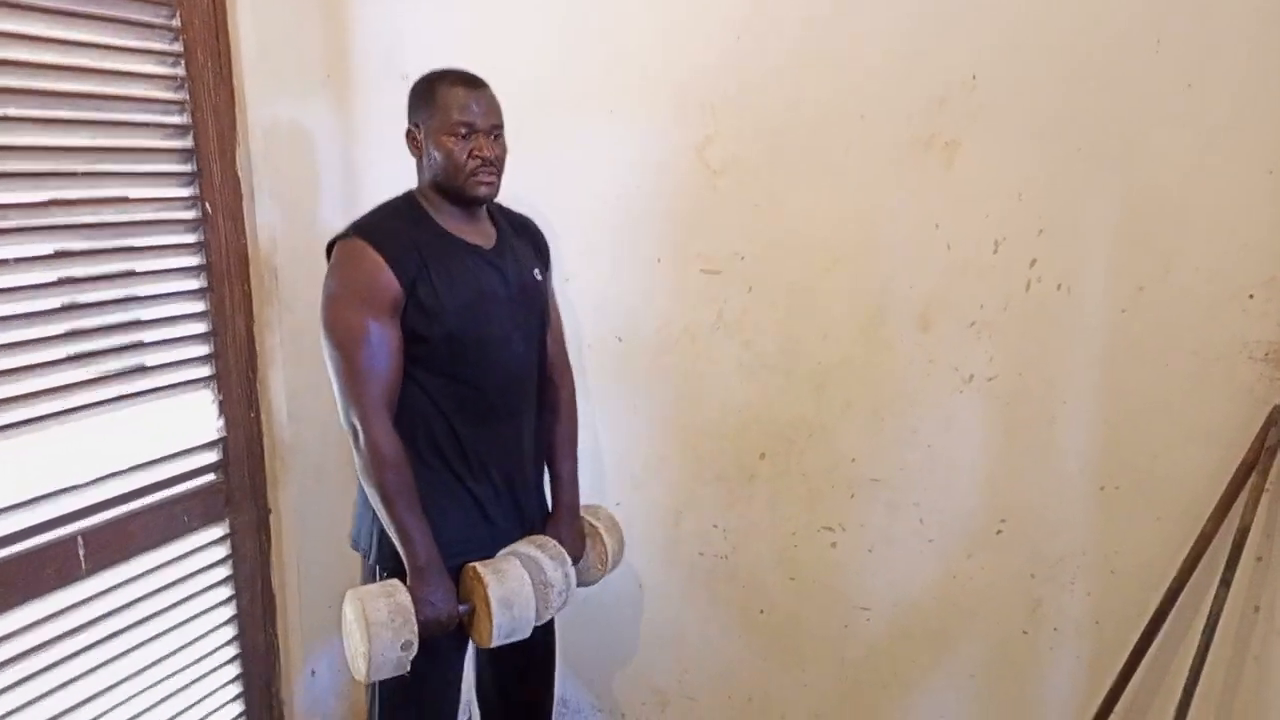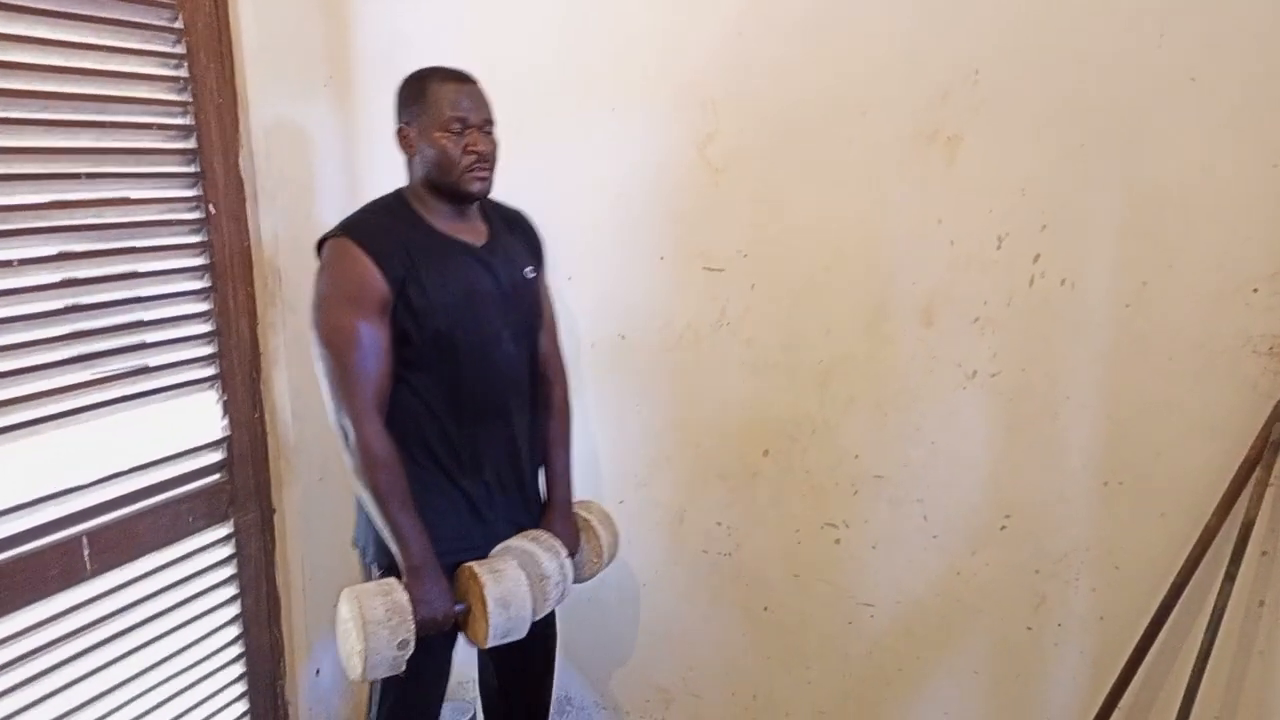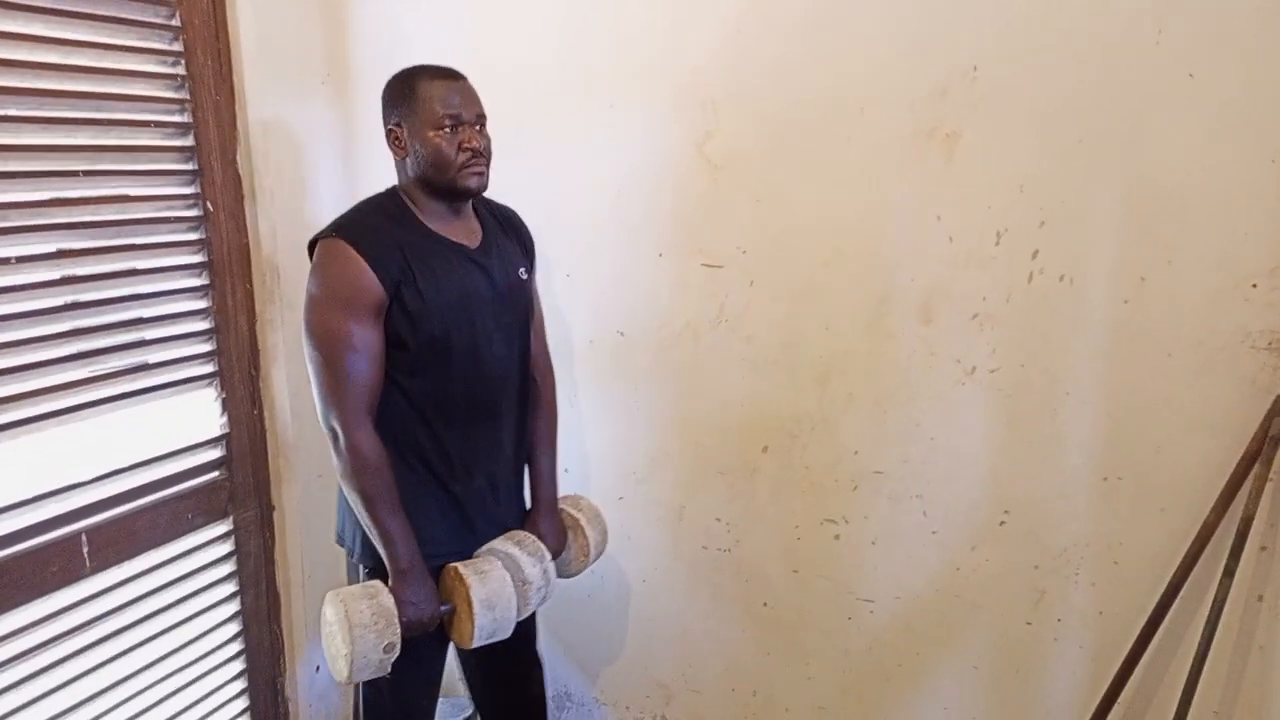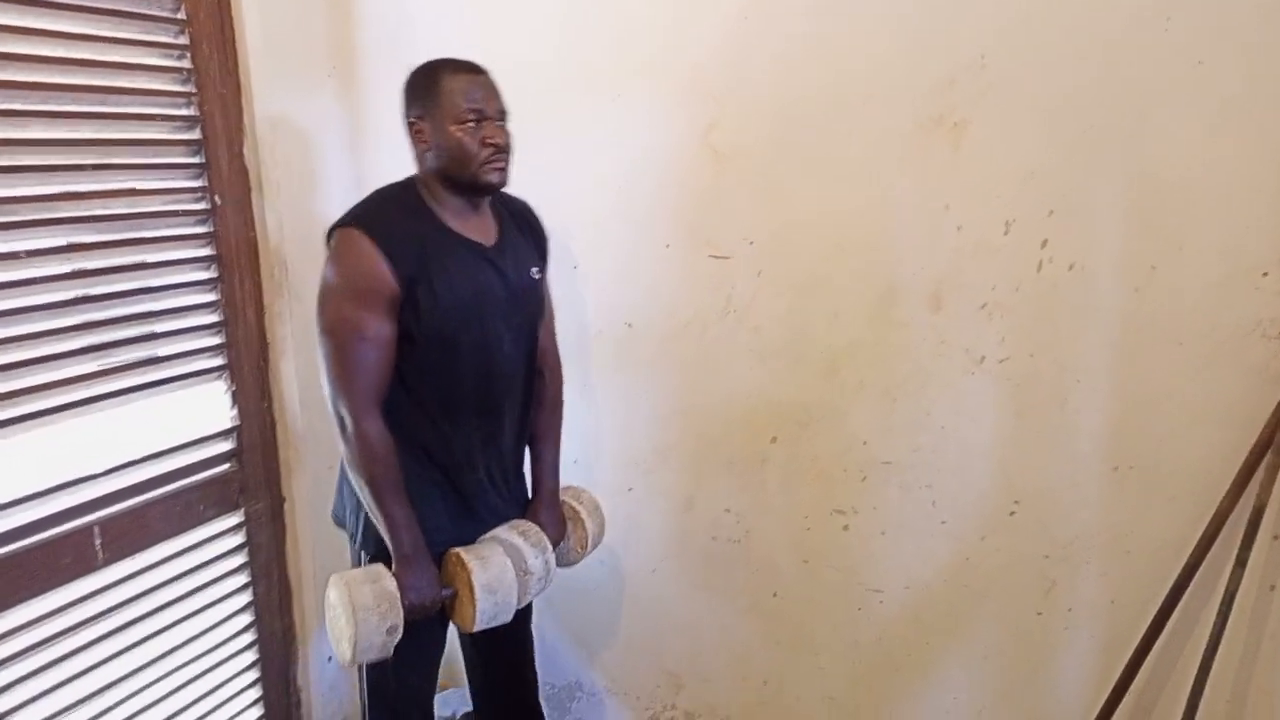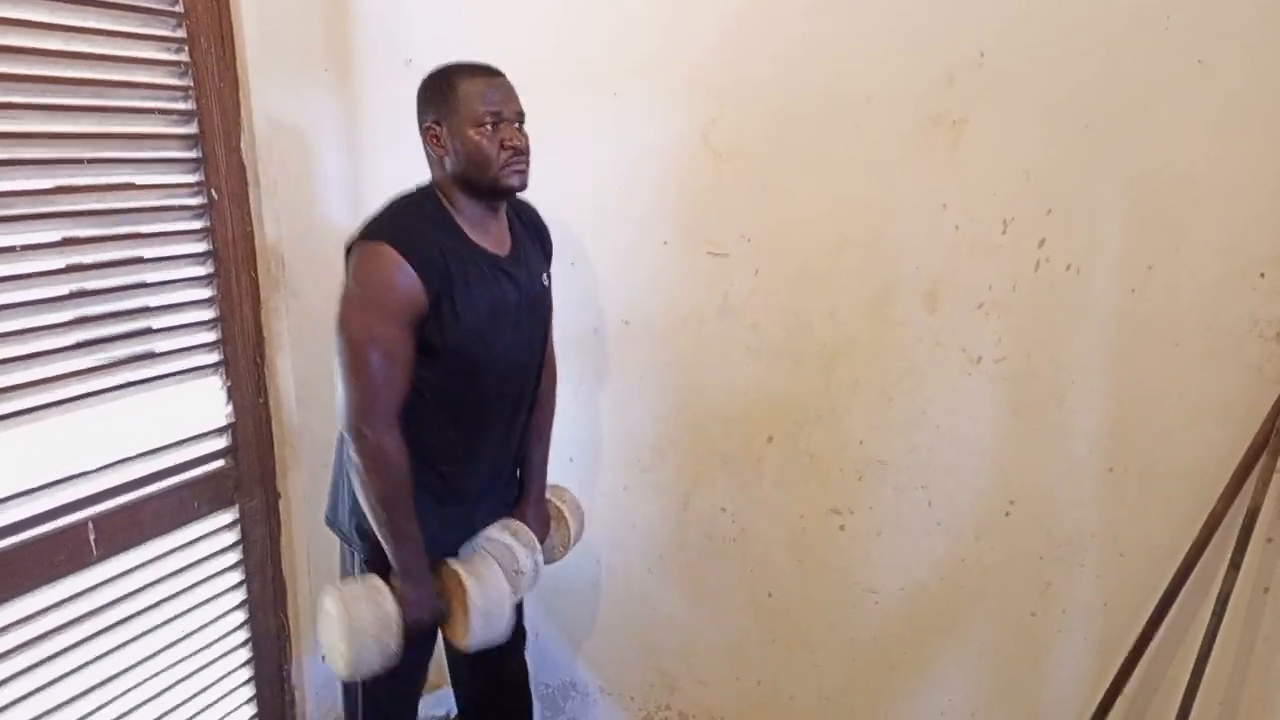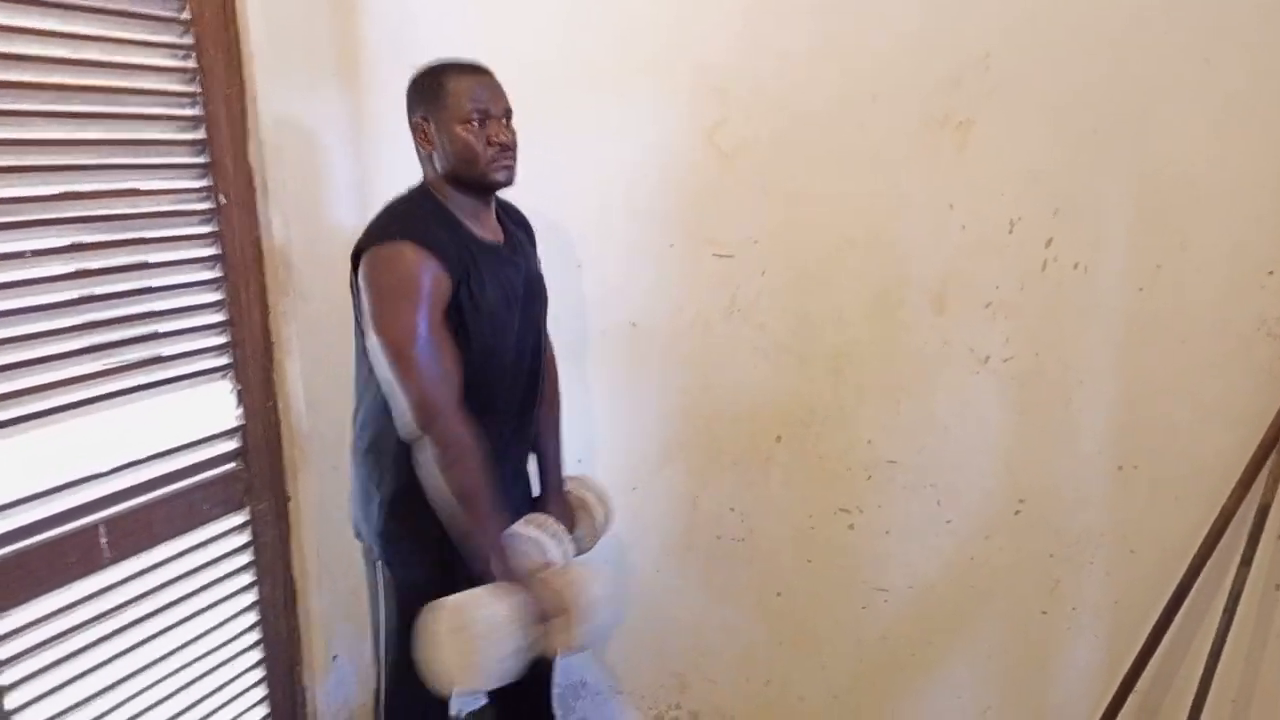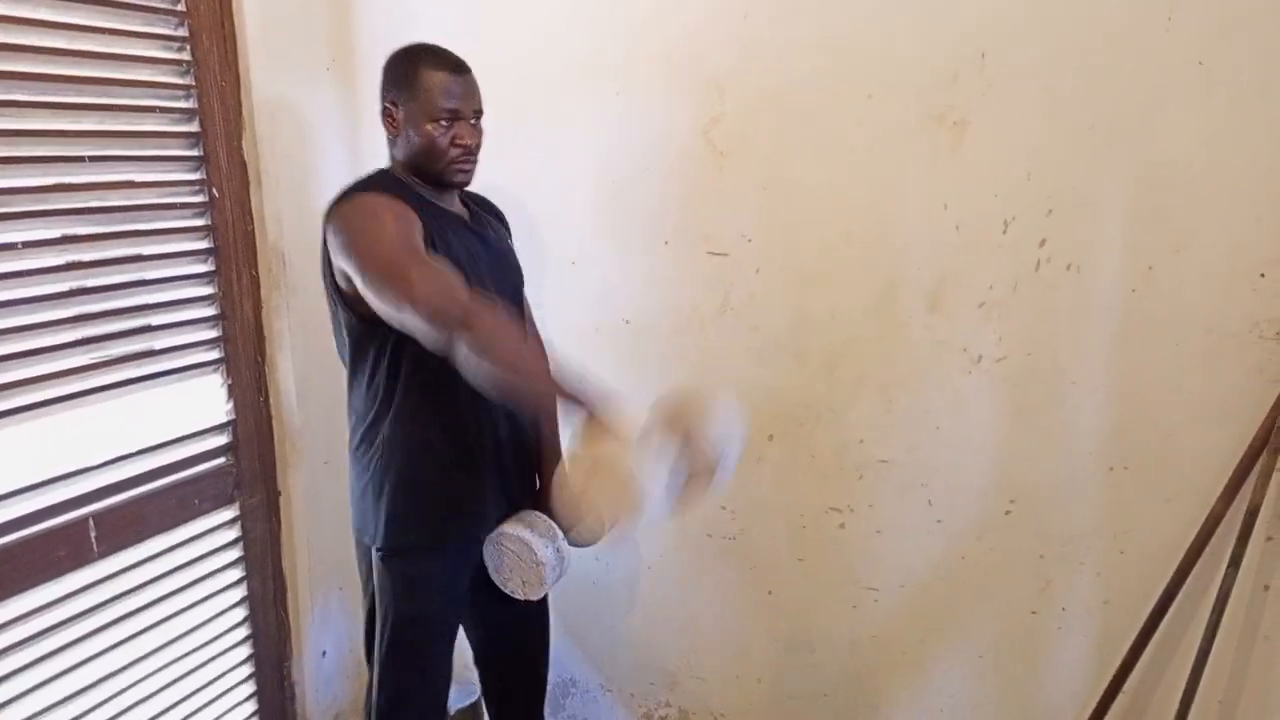
dt=0.2s
person 1, frame 1
left shoulder: (525, 239)
right shoulder: (372, 256)
left elbow: (555, 378)
right elbow: (369, 425)
left wrist: (566, 509)
right wrist: (423, 564)
left hip: (519, 523)
right hip: (424, 535)
person 1, frame 2
left shoulder: (518, 234)
right shoulder: (362, 254)
right elbow: (361, 424)
left wrist: (559, 504)
right wrist: (418, 563)
left hip: (516, 518)
right hip: (419, 529)
person 1, frame 3
left shoulder: (510, 232)
right shoulder: (356, 255)
right elbow: (350, 428)
left wrist: (544, 505)
right wrist: (405, 567)
left hip: (499, 519)
right hip: (405, 529)
person 1, frame 4
left shoulder: (524, 226)
right shoulder: (373, 244)
right elbow: (358, 415)
left wrist: (547, 495)
right wrist: (408, 552)
left hip: (499, 505)
right hip: (408, 512)
person 1, frame 5
left shoulder: (530, 231)
right shoulder: (393, 253)
right elbow: (370, 429)
left wrist: (531, 495)
right wrist: (408, 571)
left hip: (486, 503)
right hip: (396, 514)
left knee: (499, 665)
person 1, frame 6
left shoulder: (513, 226)
right shoulder: (402, 255)
right elbow: (437, 427)
left wrist: (550, 493)
right wrist: (505, 576)
left hip: (501, 499)
right hip: (416, 516)
person 1, frame 7
left shoulder: (483, 218)
right shoulder: (366, 218)
left elbow: (522, 342)
right elbow: (464, 327)
left wrist: (553, 474)
right wrist: (594, 408)
left hip: (503, 493)
right hip: (413, 508)
